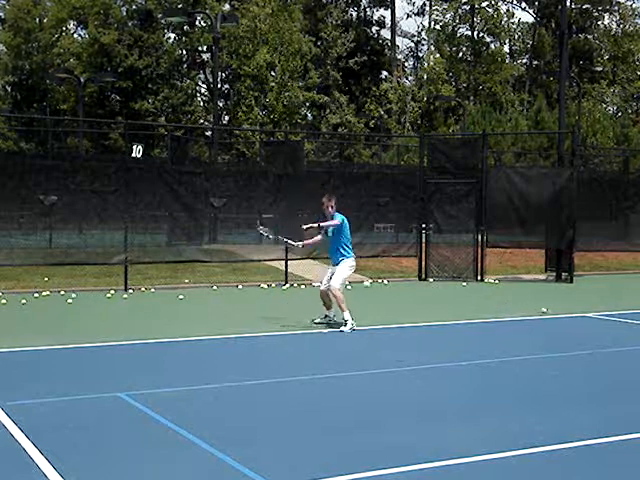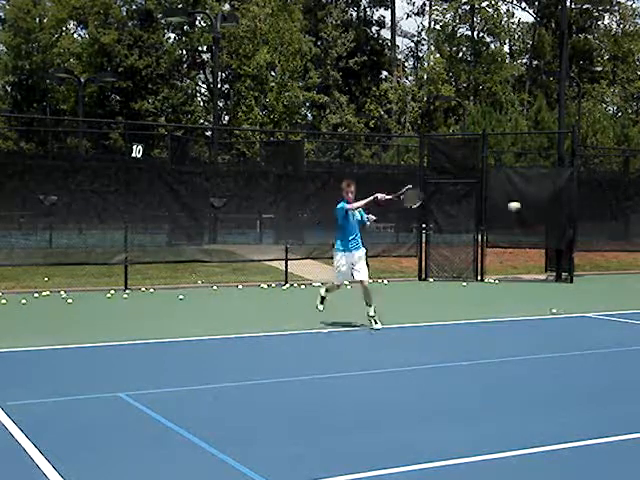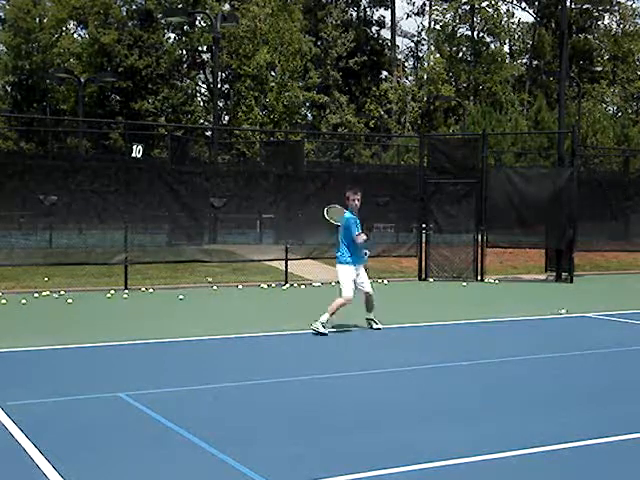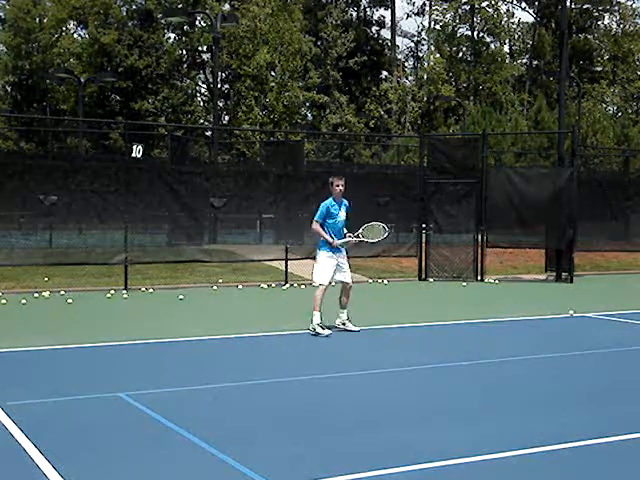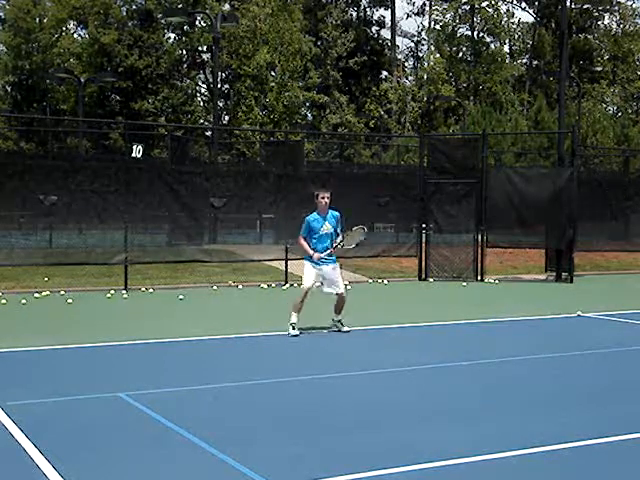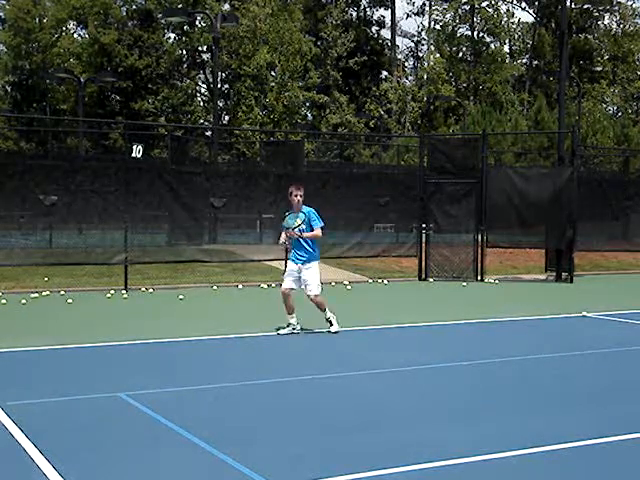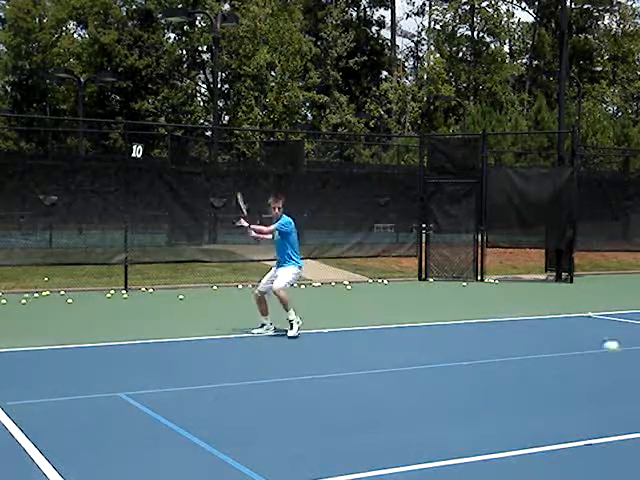
dt=0.3s
person 1, frame 1
left shoulder: (340, 218)
right shoulder: (327, 224)
left elbow: (334, 223)
right elbow: (322, 236)
left wrist: (315, 225)
right wrist: (304, 243)
left hip: (347, 260)
right hip: (335, 262)
left knee: (335, 288)
right knee: (323, 290)
left ankle: (349, 321)
right ankle: (329, 315)
person 1, frame 2
left shoulder: (358, 208)
right shoulder: (341, 207)
left elbow: (366, 224)
right elbow: (353, 207)
left wrist: (370, 219)
right wrist: (374, 197)
left hip: (358, 251)
right hip: (342, 252)
left knee: (364, 282)
right knee: (337, 284)
left ankle: (372, 315)
right ankle: (324, 292)
person 1, frame 3
left shoulder: (354, 217)
right shoulder: (350, 218)
right elbow: (360, 239)
left wrist: (362, 250)
right wrist: (363, 237)
left hip: (357, 264)
right hip: (346, 264)
left knee: (369, 293)
right knee: (347, 297)
left ankle: (370, 319)
right ankle: (320, 322)
person 1, frame 4
left shoulder: (345, 204)
right shoulder: (326, 205)
right elbow: (314, 225)
left wrist: (345, 233)
right wrist: (330, 240)
left hip: (340, 252)
right hip: (326, 252)
left knee: (347, 284)
right knee: (323, 285)
left ankle: (342, 320)
right ankle: (315, 323)
person 1, frame 5
left shoulder: (335, 216)
right shoulder: (310, 220)
right elbow: (301, 239)
right wrist: (311, 253)
left hip: (330, 263)
right hip: (312, 262)
left knee: (342, 294)
right knee: (306, 288)
left ankle: (336, 321)
right ankle: (293, 322)
person 1, frame 6
left shoulder: (310, 212)
left elbow: (318, 233)
left wrist: (300, 234)
right wrist: (283, 237)
left hip: (310, 261)
right hip: (294, 260)
left knee: (313, 296)
right knee: (285, 291)
left ankle: (329, 316)
right ankle: (293, 323)
person 1, frame 7
left shoulder: (286, 221)
right shoulder: (274, 222)
left elbow: (267, 230)
left wrist: (248, 225)
right wrist: (257, 235)
left hip: (292, 266)
right hip: (279, 266)
left knee: (277, 287)
right knee: (259, 292)
left ankle: (293, 320)
right ankle: (267, 325)
